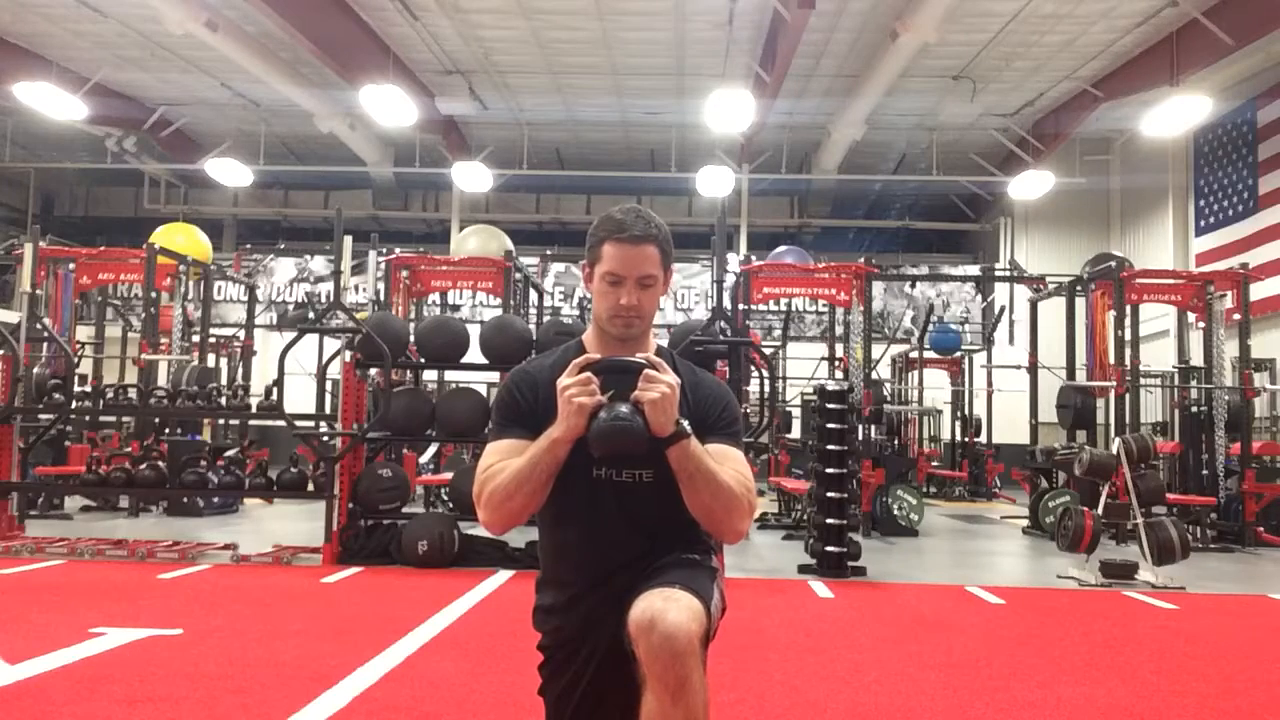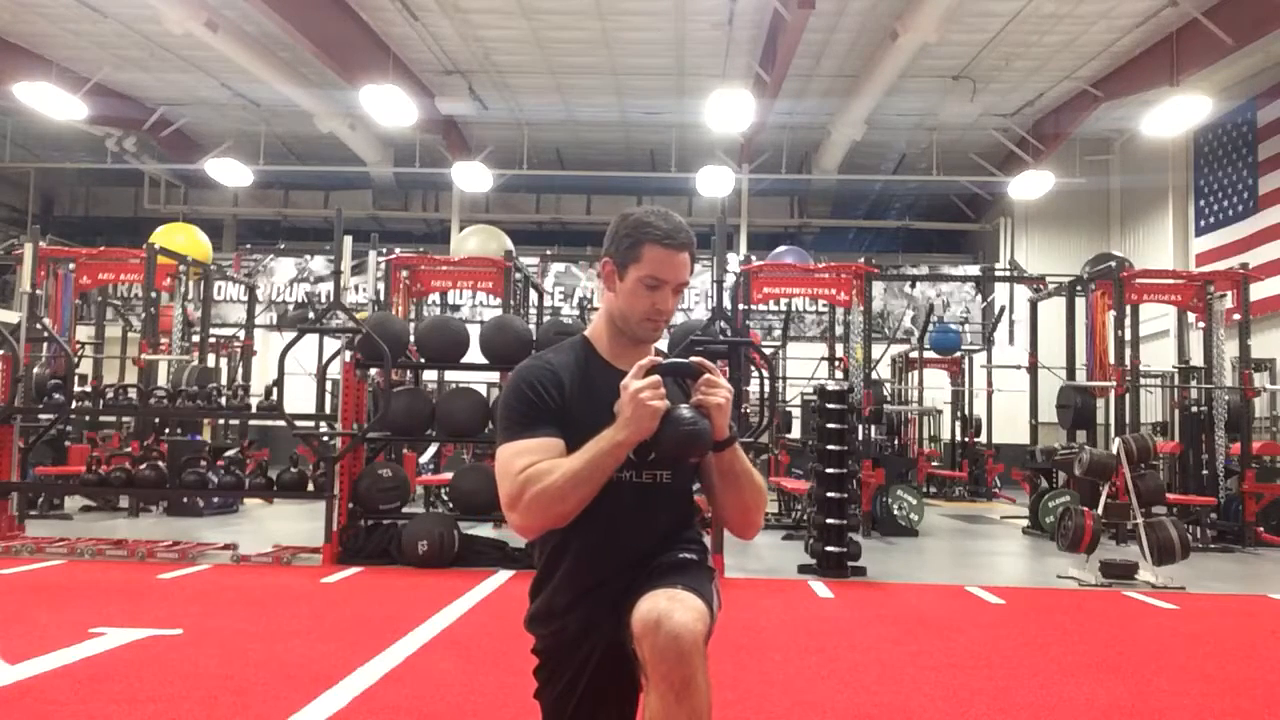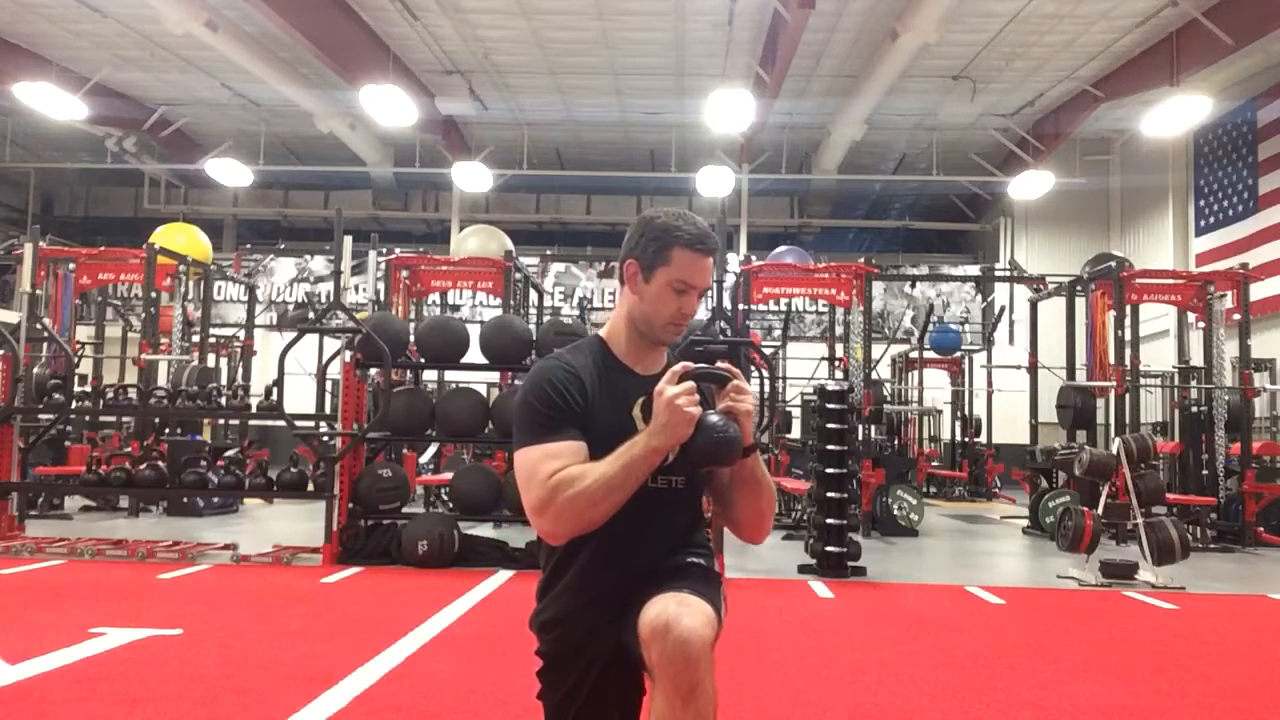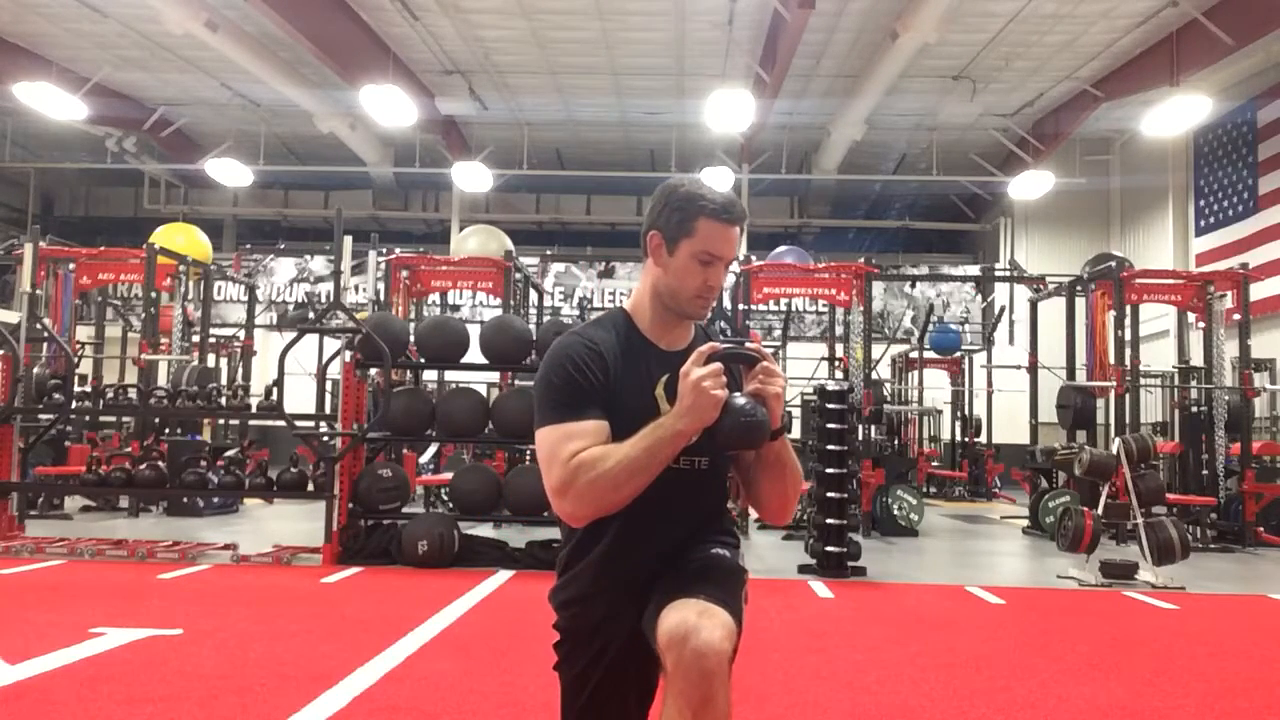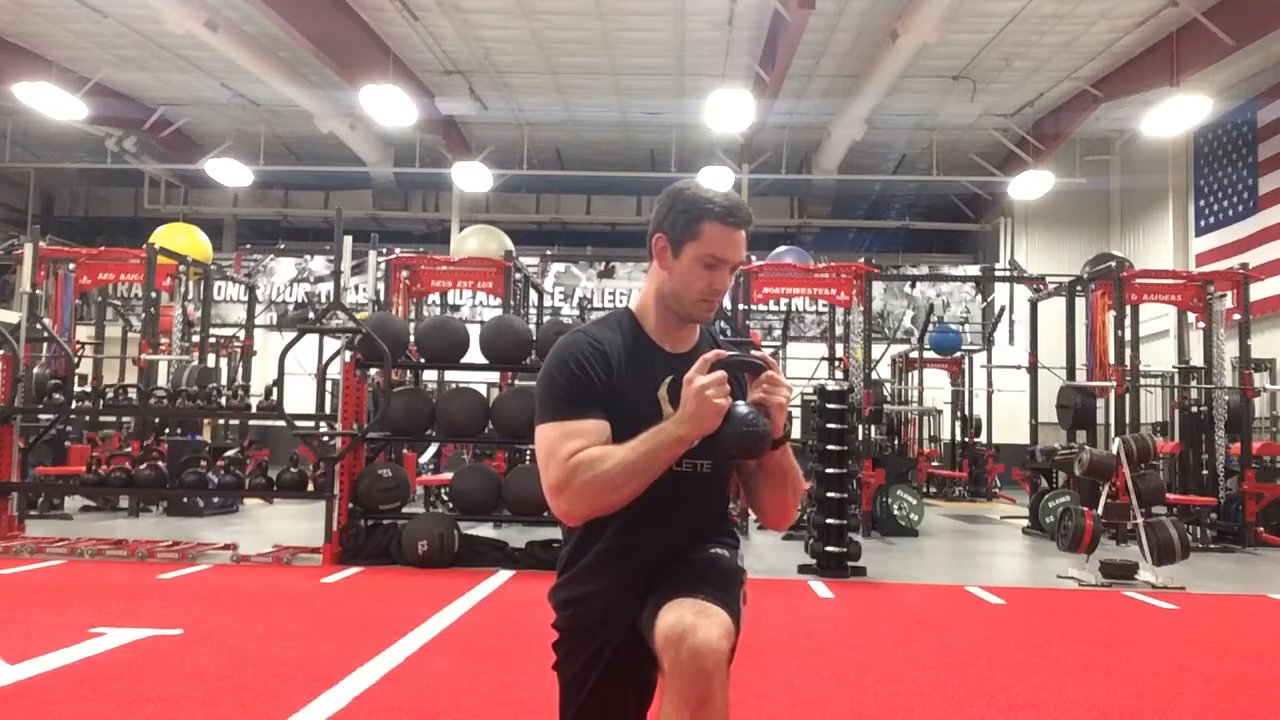
dt=1s
person 1, frame 1
left shoulder: (702, 392)
right shoulder: (533, 383)
left elbow: (734, 522)
right elbow: (494, 513)
left wrist: (674, 431)
right wrist: (563, 428)
left hip: (672, 575)
right hip: (575, 603)
left knee: (665, 629)
person 1, frame 2
left shoulder: (692, 384)
right shoulder: (542, 379)
left elbow: (746, 522)
right elbow: (526, 511)
left wrist: (721, 436)
right wrist: (625, 429)
left hip: (668, 572)
right hip: (574, 605)
left knee: (671, 630)
person 1, frame 3
left shoulder: (698, 386)
right shoulder: (559, 379)
left elbow: (753, 528)
right elbow: (552, 516)
left wrist: (743, 442)
right wrist: (657, 436)
left hip: (675, 577)
right hip: (582, 609)
left knee: (679, 635)
person 1, frame 4
left shoulder: (725, 362)
right shoulder: (582, 354)
left elbow: (777, 508)
right elbow: (573, 498)
left wrist: (771, 424)
right wrist: (682, 419)
left hip: (698, 558)
right hip: (604, 585)
left knee: (701, 646)
person 1, frame 5
left shoulder: (731, 369)
right shoulder: (586, 353)
left elbow: (777, 514)
right elbow: (569, 496)
left wrist: (775, 432)
right wrist: (683, 425)
left hip: (697, 560)
right hip: (603, 586)
left knee: (698, 645)
